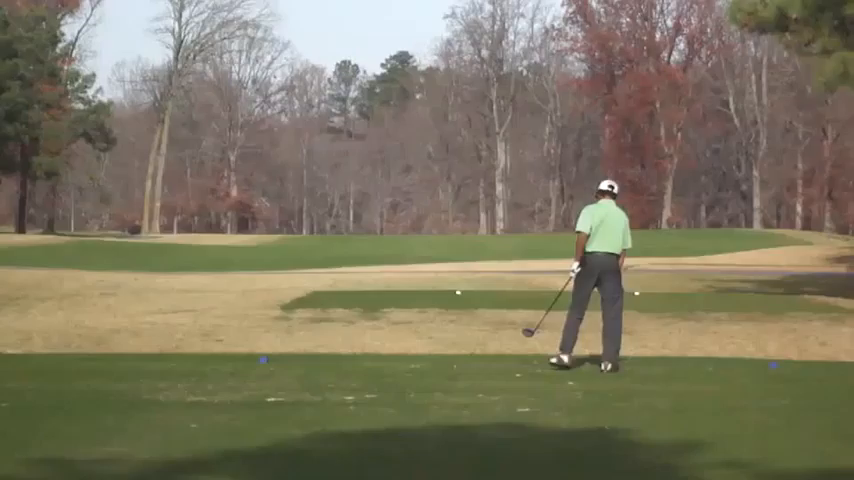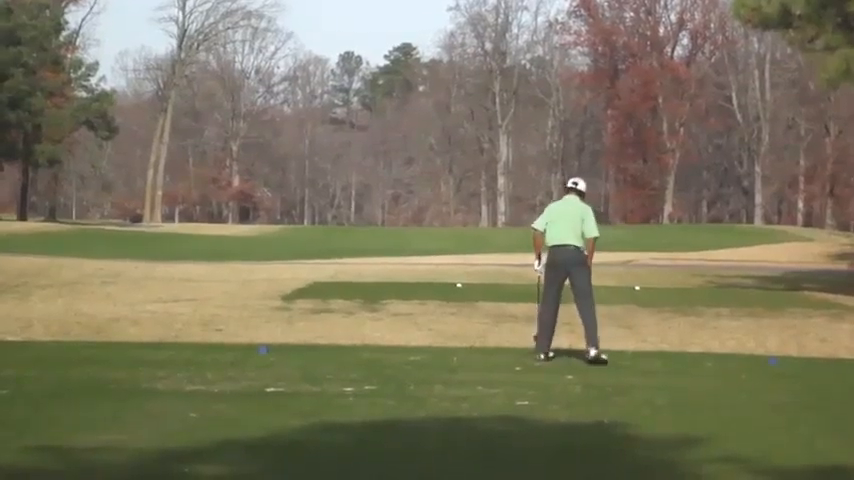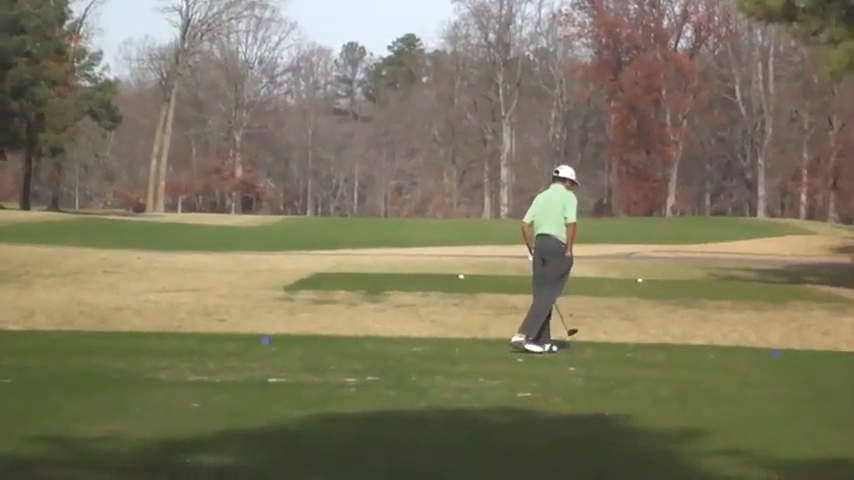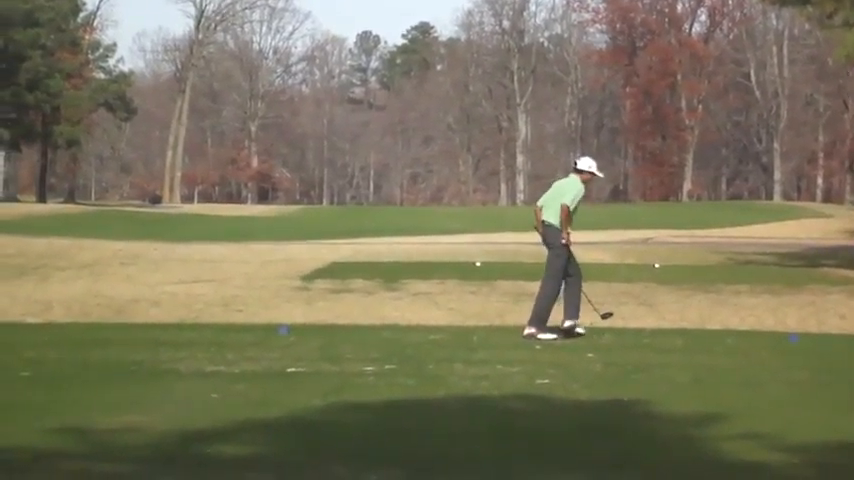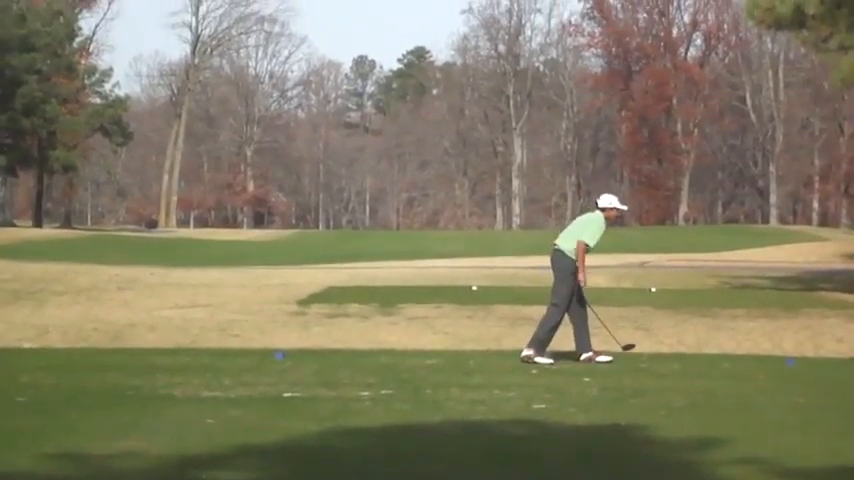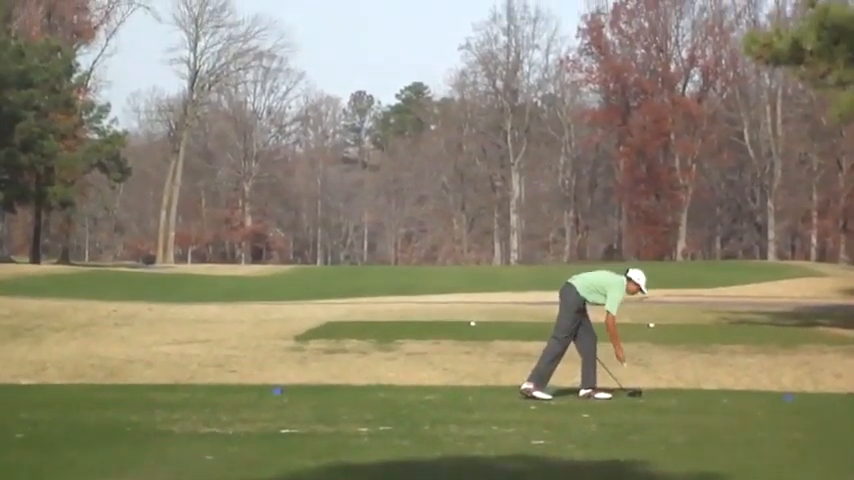
dt=0.4s
person 1, frame 1
left shoulder: (591, 210)
right shoulder: (622, 216)
left elbow: (582, 234)
right elbow: (624, 249)
left wrist: (577, 259)
right wrist: (618, 271)
left hip: (590, 260)
right hip: (611, 263)
left knee: (577, 308)
right knee: (613, 313)
left ankle: (565, 353)
right ankle: (610, 360)
person 1, frame 2
left shoulder: (552, 207)
right shoulder: (584, 209)
left elbow: (537, 232)
right elbow: (591, 237)
left wrist: (538, 257)
right wrist: (589, 261)
left hip: (554, 255)
right hip: (576, 255)
left knee: (549, 303)
right knee: (585, 302)
left ankle: (543, 349)
right ankle: (593, 347)
person 1, frame 3
left shoulder: (540, 197)
right shoulder: (568, 196)
left elbow: (526, 224)
right elbow: (571, 223)
left wrist: (531, 249)
right wrist: (569, 248)
left hip: (540, 244)
right hip: (557, 247)
left knee: (542, 293)
right knee: (548, 293)
left ankle: (542, 340)
right ankle: (523, 335)
person 1, frame 4
left shoulder: (560, 183)
right shoulder: (577, 186)
left elbow: (538, 206)
right elbow: (564, 206)
left wrist: (542, 230)
right wrist: (564, 231)
left hip: (548, 230)
right hip: (557, 234)
left knee: (573, 274)
right knee: (552, 281)
left ankle: (571, 319)
right ankle: (534, 327)
person 1, frame 5
left shoulder: (591, 218)
right shoulder: (598, 222)
left elbow: (573, 240)
right elbow: (582, 244)
right wrist: (582, 272)
left hip: (561, 257)
right hip: (566, 260)
left knee: (577, 306)
right knee: (558, 306)
left ankle: (586, 352)
right ankle: (531, 350)
person 1, frame 6
left shoulder: (616, 281)
right shoulder: (619, 288)
right elbow: (610, 320)
right wrist: (618, 348)
left hip: (573, 294)
right hip: (573, 296)
left knee: (588, 340)
right knee: (560, 340)
left ankle: (588, 387)
right ankle: (531, 384)
